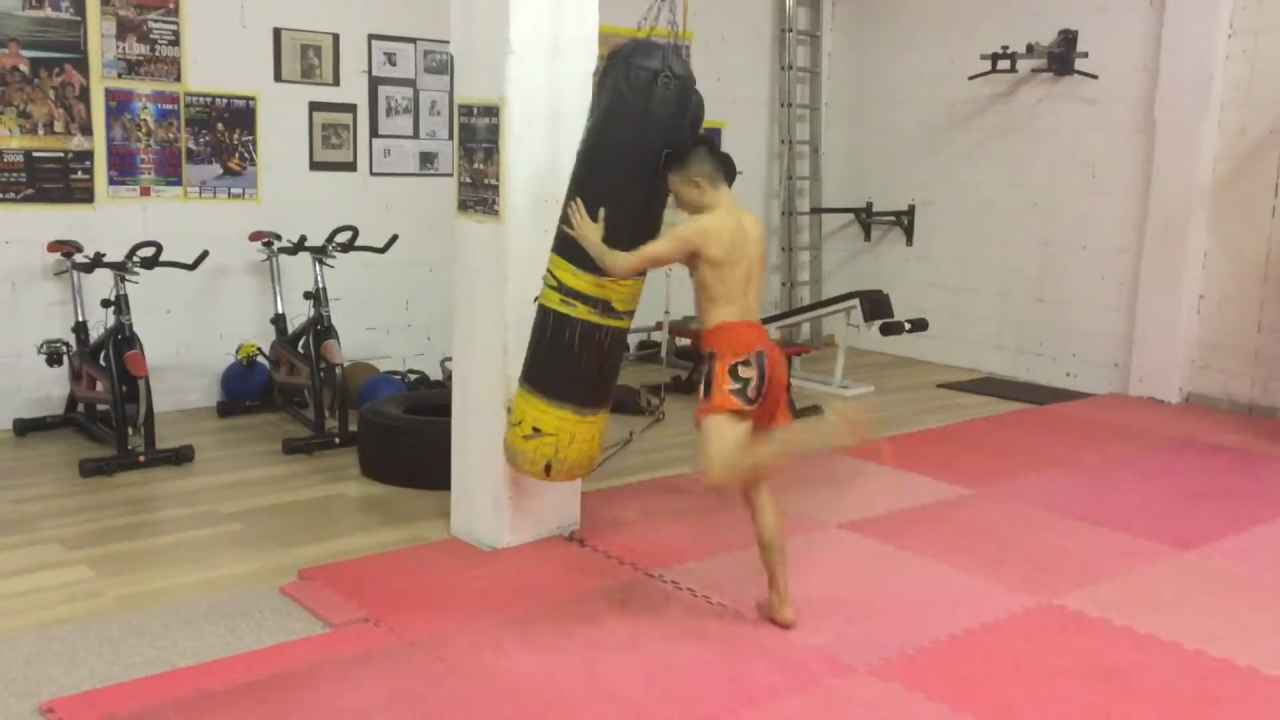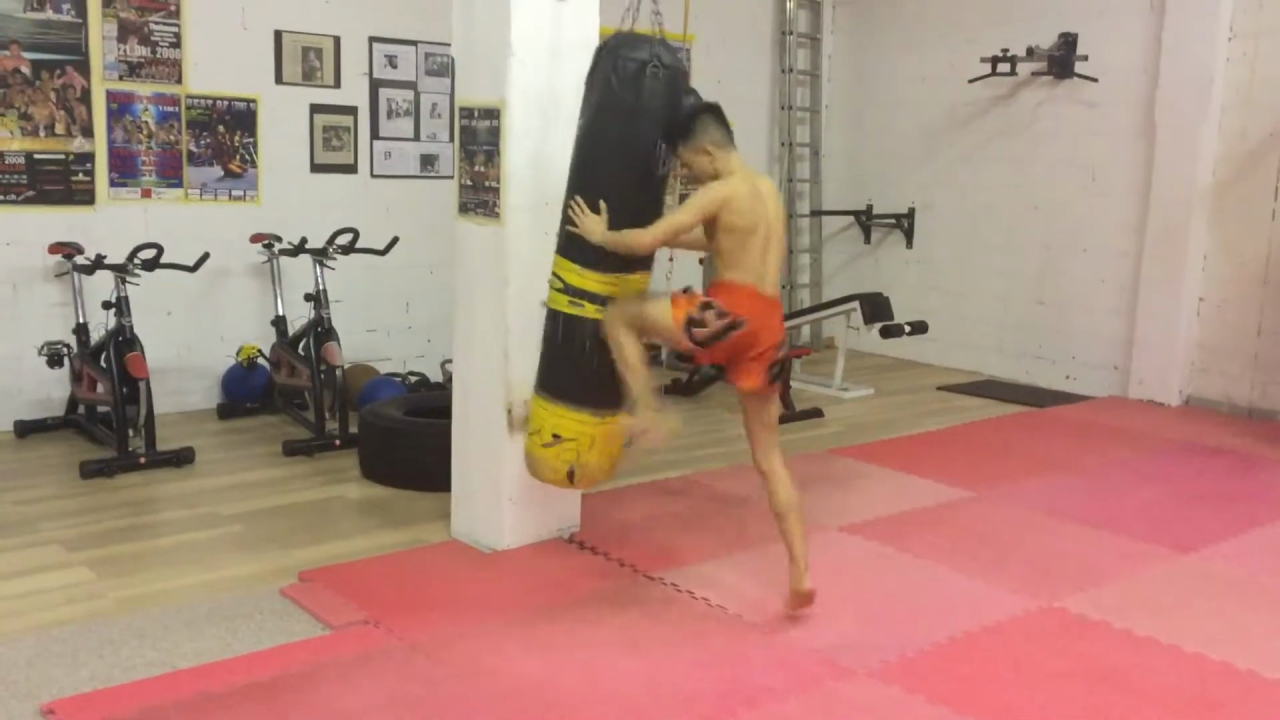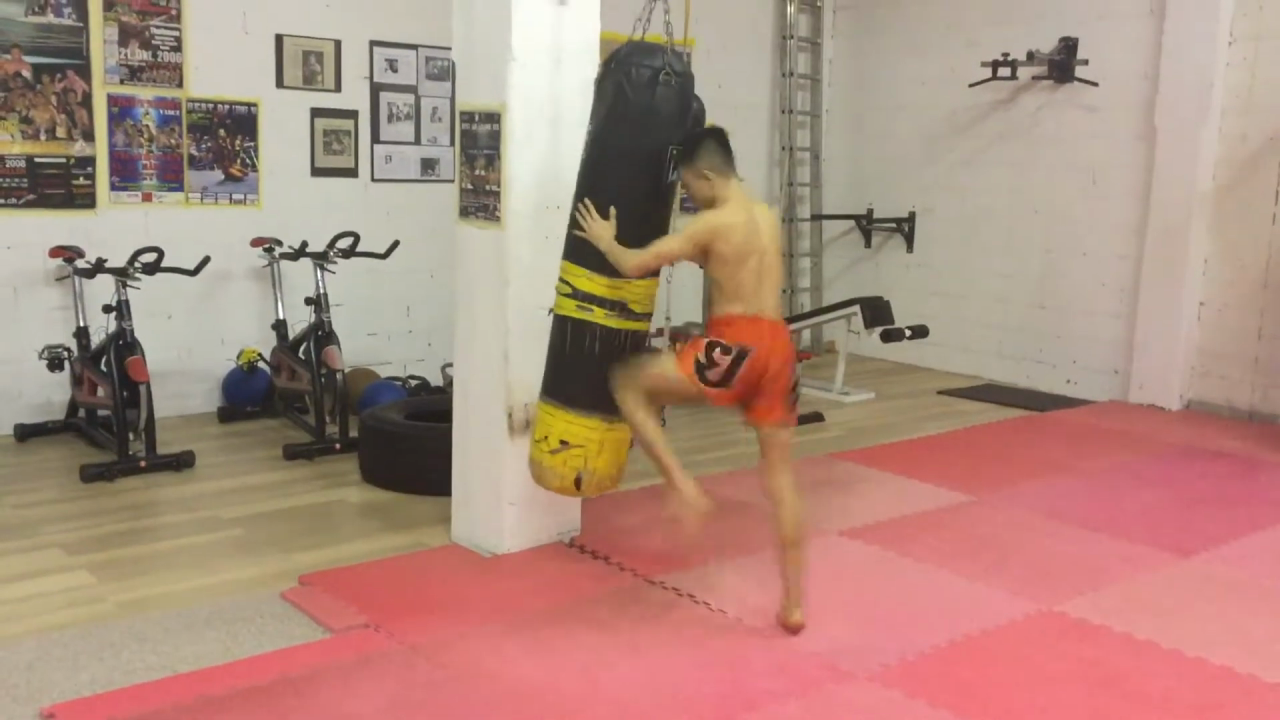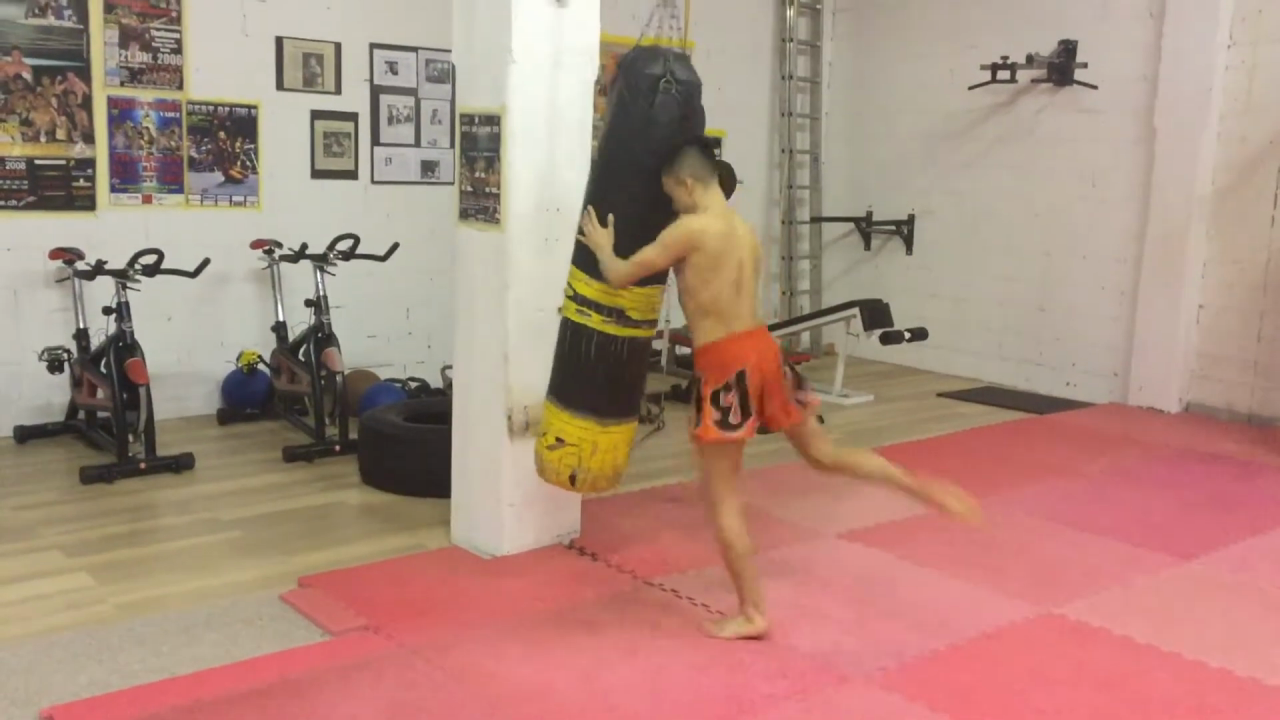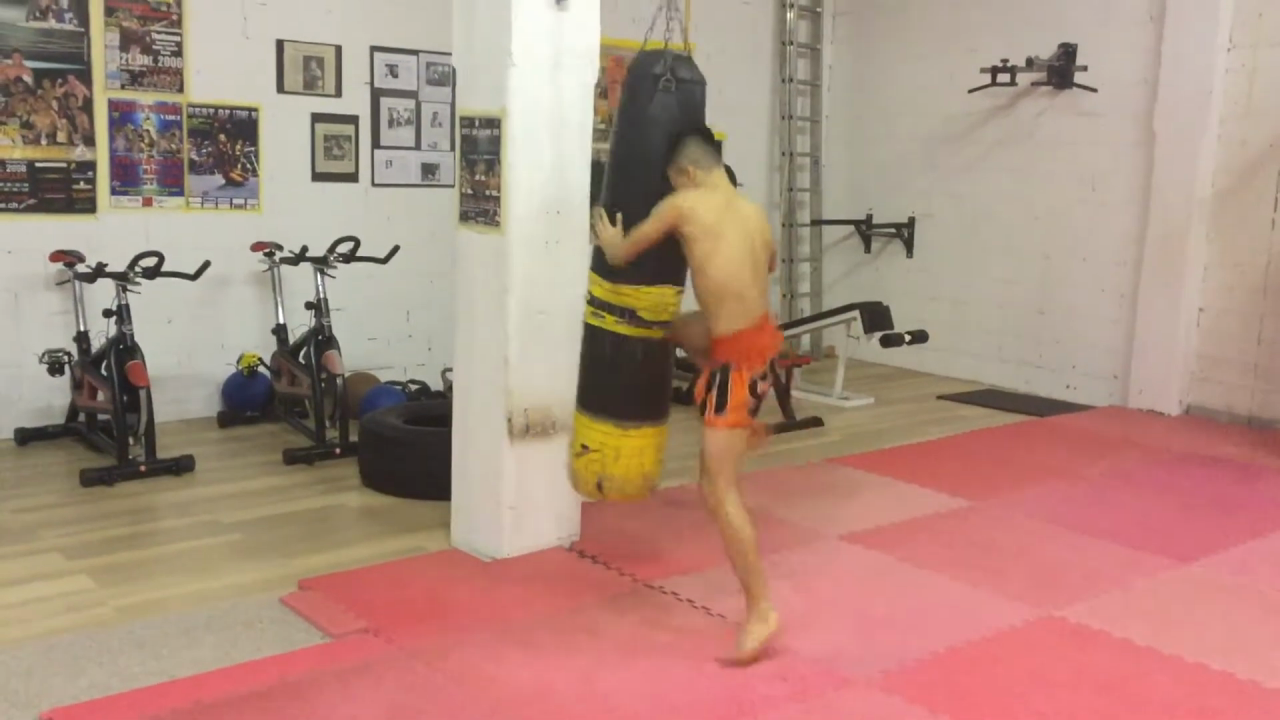
dt=0.2s
person 1, frame 1
left shoulder: (703, 227)
right shoulder: (752, 225)
left elbow: (621, 267)
left wrist: (592, 240)
right wrist: (663, 249)
left hip: (734, 355)
right hip: (763, 351)
left knee: (719, 472)
right knee: (747, 477)
left ankle: (828, 429)
right ankle: (779, 599)
person 1, frame 2
left shoulder: (720, 193)
right shoulder: (768, 190)
left elbow: (645, 242)
left wrist: (599, 234)
right wrist: (674, 234)
left hip: (727, 314)
right hip: (766, 325)
left knee: (617, 314)
right knee: (768, 454)
left ankle: (647, 415)
right ankle: (800, 571)
person 1, frame 3
left shoulder: (713, 222)
right shoulder: (767, 216)
left elbow: (636, 266)
left wrist: (605, 240)
right wrist: (681, 250)
left hip: (734, 346)
right hip: (778, 350)
left knee: (627, 384)
right knee: (780, 478)
left ankle: (684, 488)
right ankle: (794, 604)
person 1, frame 4
left shoulder: (689, 229)
right shoulder: (744, 230)
left elbow: (619, 277)
left wrist: (601, 247)
left hip: (724, 369)
right hip: (762, 354)
left knee: (721, 498)
right knee: (822, 454)
left ankle: (751, 613)
right ankle: (924, 486)
person 1, frame 5
left shoulder: (683, 204)
right shoulder: (756, 214)
left elbow: (623, 254)
left wrist: (607, 238)
left hip: (739, 355)
right hip: (763, 335)
left knee: (719, 491)
right knee: (682, 328)
left ankle: (760, 613)
right ankle: (749, 422)
